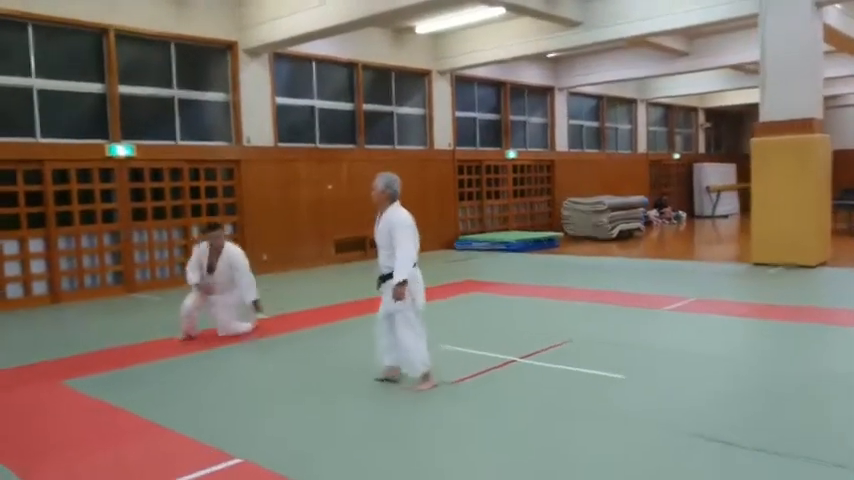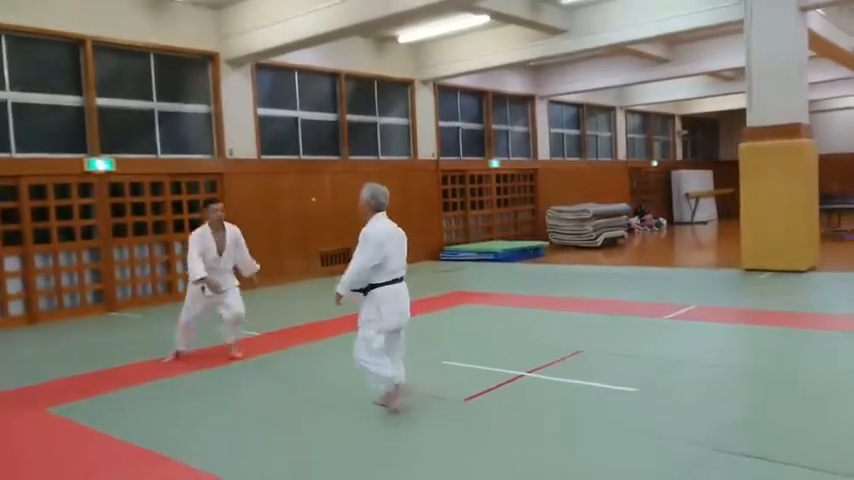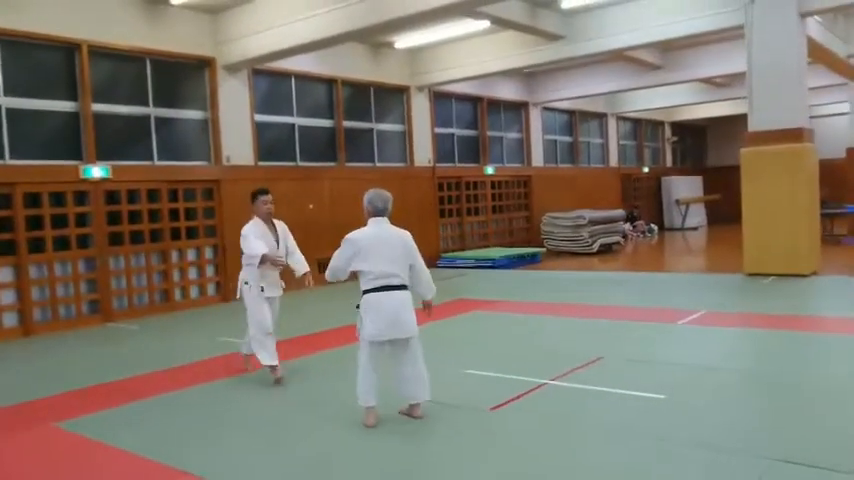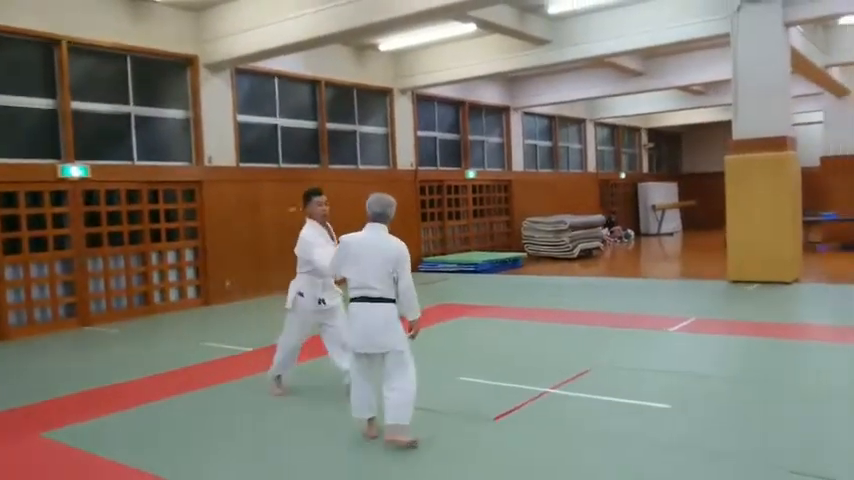
dt=0.4s
person 1, frame 1
left shoulder: (400, 218)
right shoulder: (384, 215)
left elbow: (406, 252)
left wrist: (401, 282)
left hip: (402, 284)
right hip: (392, 281)
left knee: (408, 330)
right knee: (385, 325)
left ankle: (426, 376)
right ankle: (392, 368)
person 1, frame 2
left shoulder: (373, 231)
right shoulder: (395, 229)
left elbow: (359, 267)
left wrist: (341, 290)
left hip: (381, 297)
right hip: (397, 292)
left knee: (366, 350)
right knee: (392, 348)
left ankle: (395, 387)
right ankle: (391, 393)
person 1, frame 3
left shoulder: (356, 238)
right shoulder: (404, 236)
left elbow: (336, 269)
right elbow: (419, 270)
left wrist: (333, 275)
right wrist: (427, 296)
left hip: (373, 304)
right hip: (401, 301)
left knee: (367, 360)
right knee: (409, 357)
left ankle: (370, 412)
right ankle: (415, 405)
person 1, frame 4
left shoulder: (348, 242)
right shoulder: (397, 246)
left elbow: (337, 270)
right elbow: (405, 287)
right wrist: (413, 317)
left hip: (358, 314)
right hip: (385, 316)
left knee: (361, 372)
right knee: (401, 373)
left ankle: (370, 424)
right ankle: (396, 429)
person 2, frame 1
left shoulder: (235, 254)
right shoulder: (200, 249)
left elbow: (245, 280)
right elbow: (192, 269)
left wrist: (254, 300)
right wrist: (199, 285)
left hip: (229, 293)
right hip: (208, 289)
left knee: (226, 328)
left ankle: (249, 325)
right ankle: (189, 332)
person 2, frame 2
left shoulder: (234, 231)
right shoulder: (198, 235)
left elbow: (242, 255)
right elbow: (194, 261)
left wrist: (250, 272)
right wrist: (207, 280)
left hip: (227, 281)
right hip: (202, 283)
left knee: (236, 313)
right knee: (188, 318)
left ankle: (232, 343)
right ankle: (179, 349)
person 2, frame 3
left shoulder: (281, 227)
right shoulder: (249, 230)
left elbow: (293, 251)
right elbow: (255, 250)
left wrist: (305, 272)
right wrist: (269, 258)
left hip: (272, 283)
right hip: (253, 284)
left knee: (267, 325)
right knee: (263, 326)
left ankle: (247, 352)
right ankle: (272, 366)
person 2, frame 4
left shoulder: (327, 228)
right shoulder: (309, 235)
right elbow: (323, 261)
left hip: (327, 293)
right hip: (307, 294)
left knee: (340, 337)
right knee: (293, 339)
left ankle: (352, 380)
right ankle: (277, 375)
